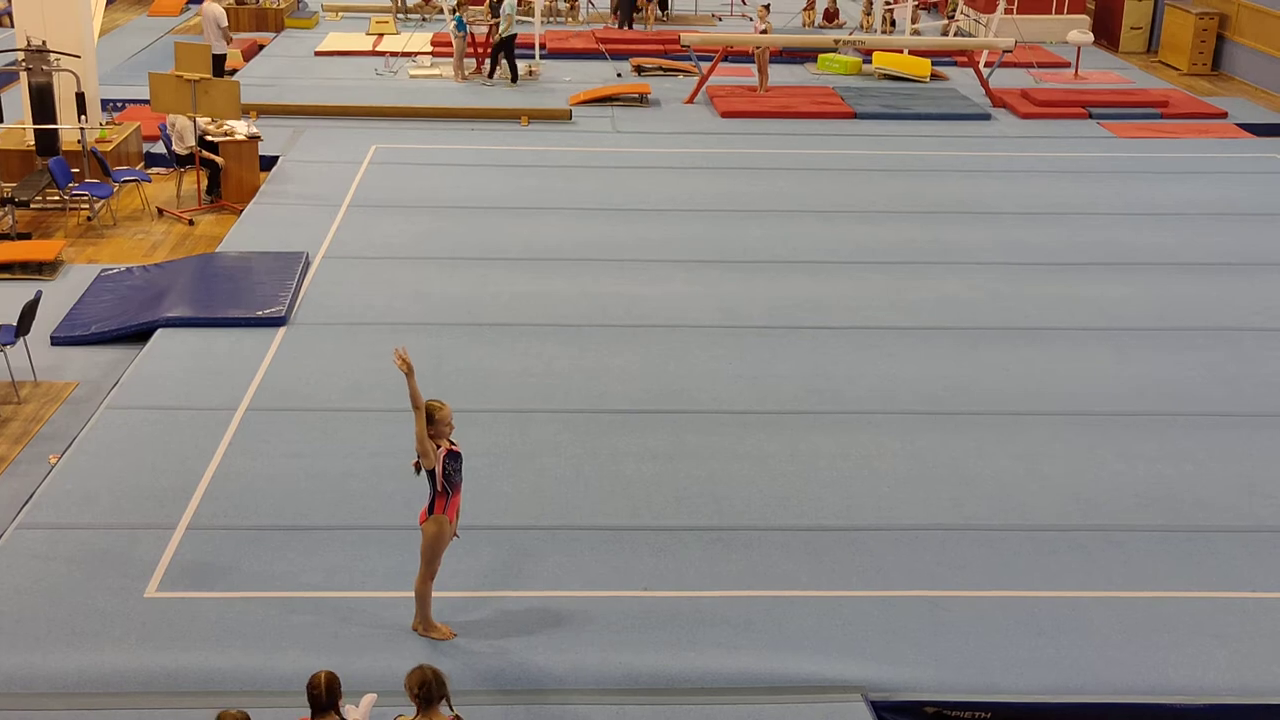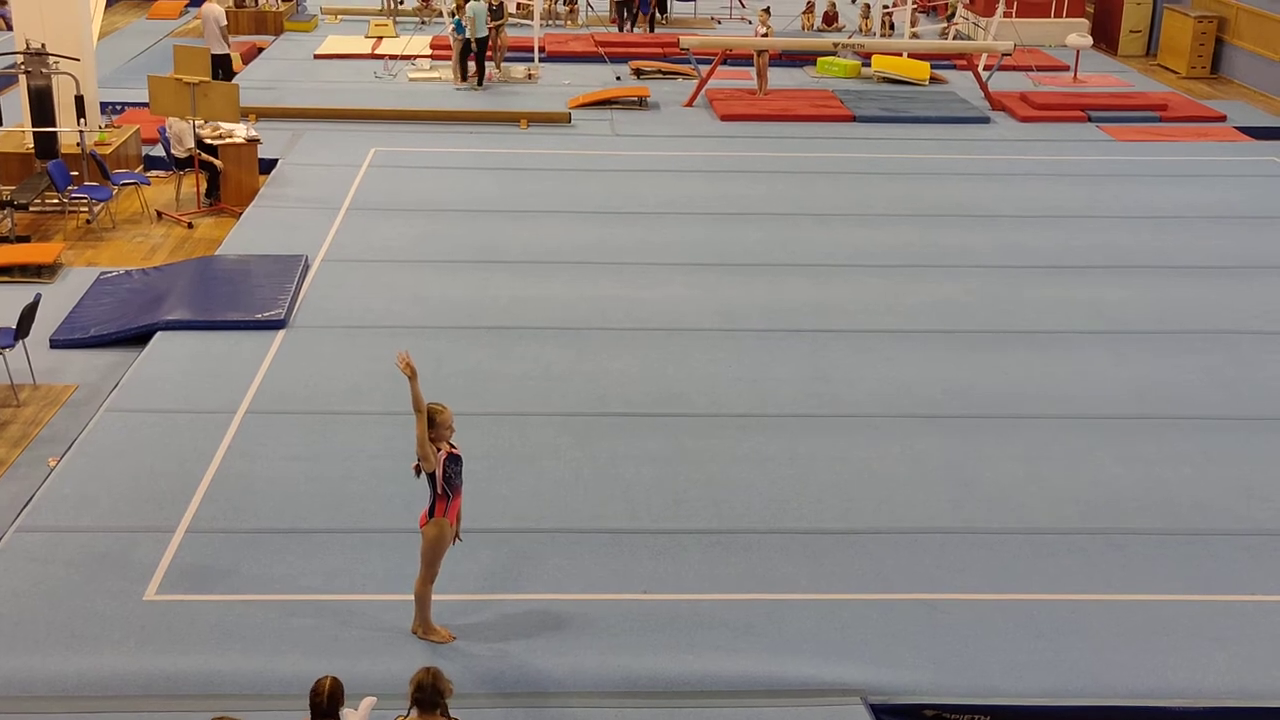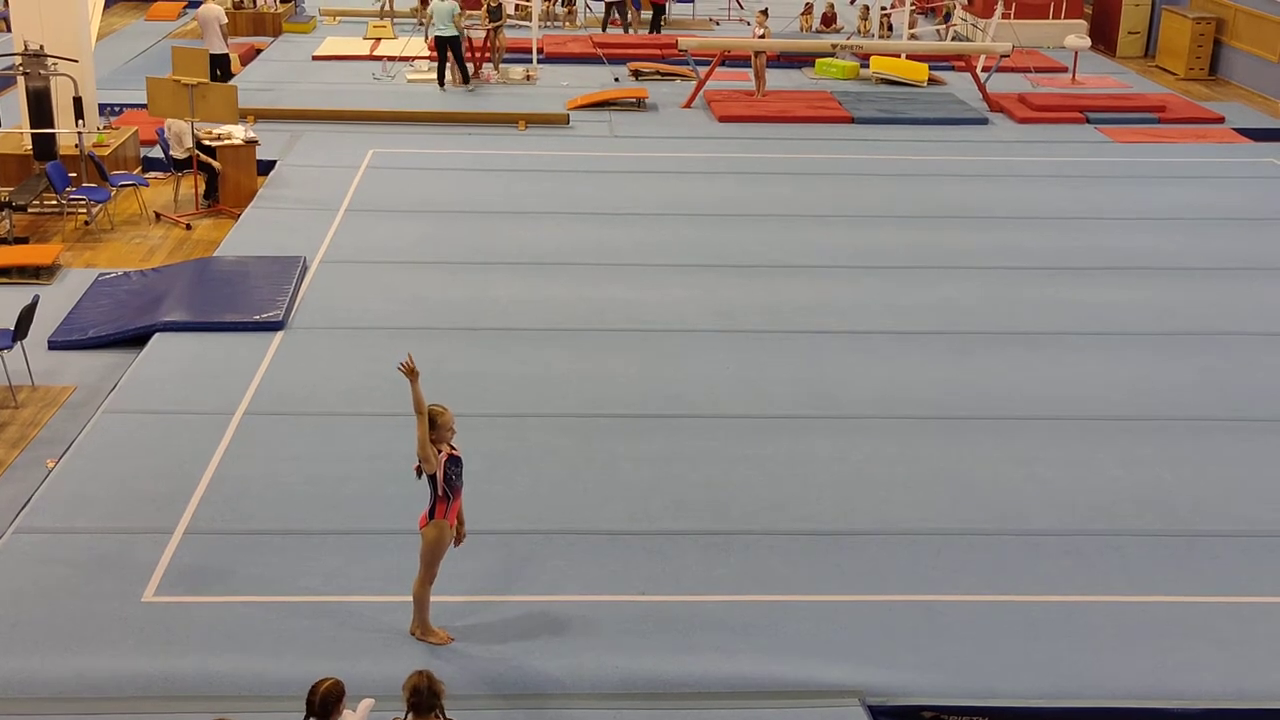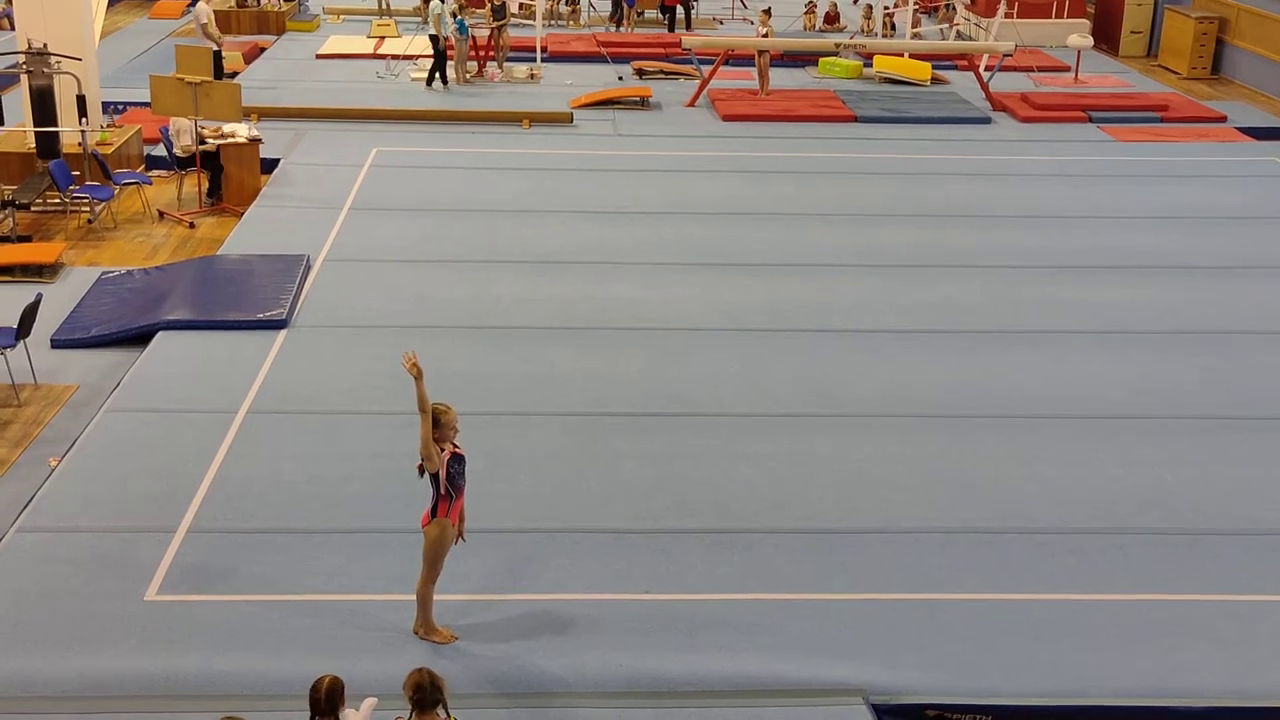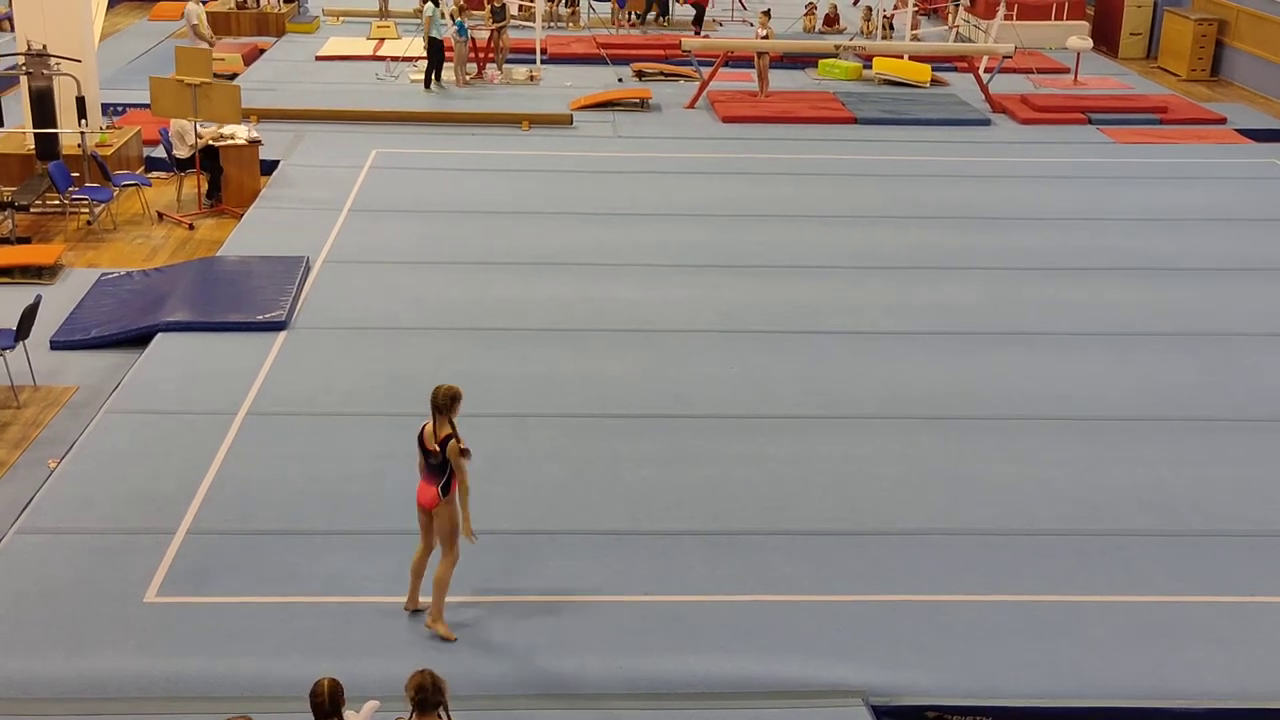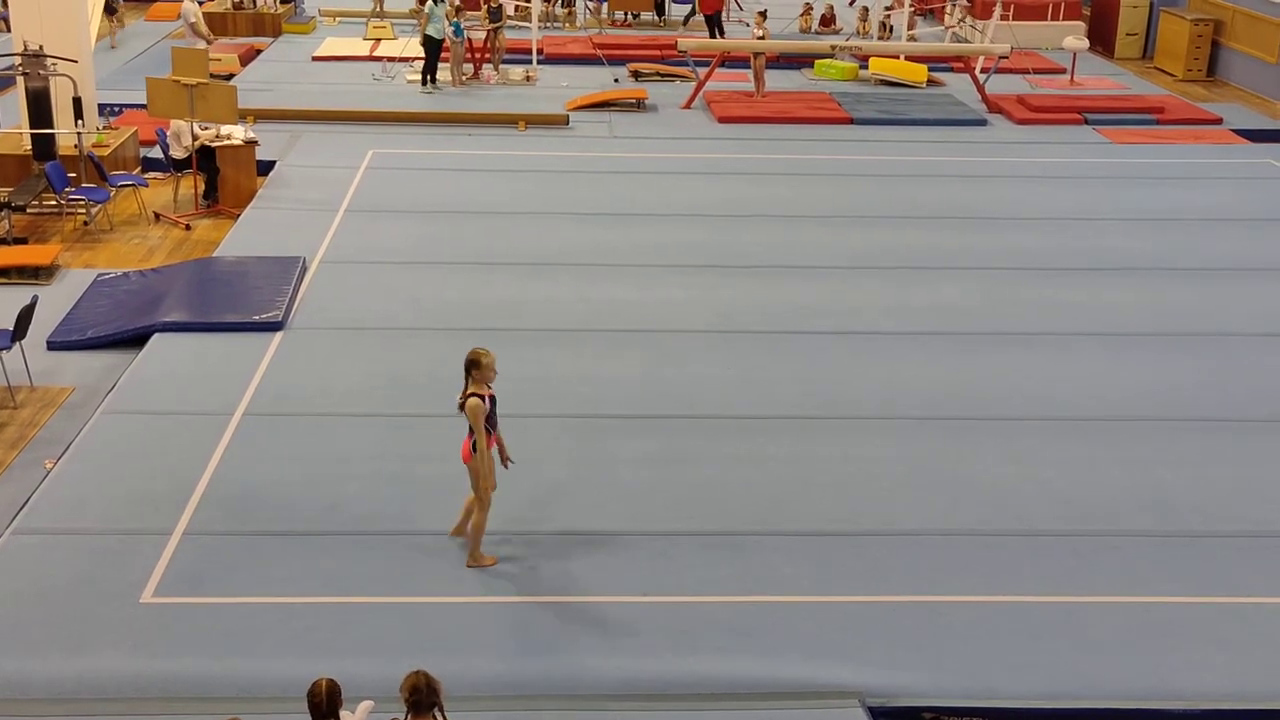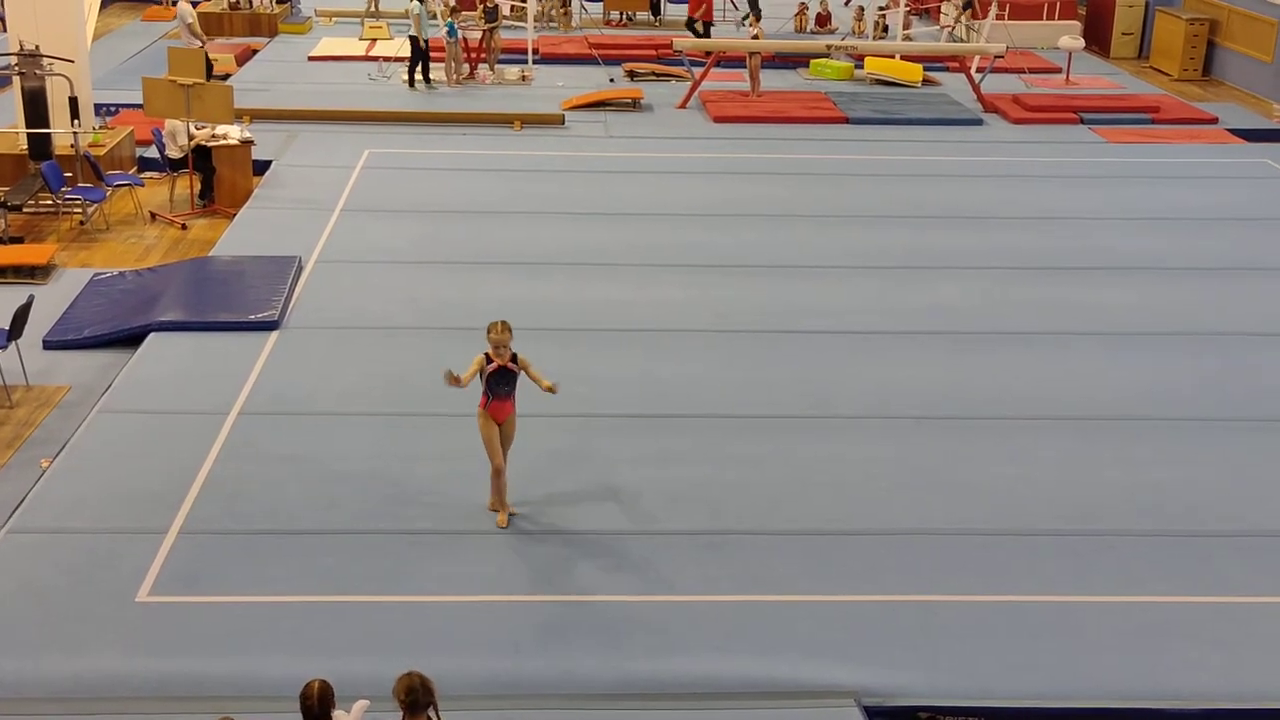
dt=0.7s
person 1, frame 1
left shoulder: (451, 446)
right shoulder: (429, 450)
right elbow: (418, 410)
left wrist: (455, 520)
right wrist: (410, 376)
left hip: (447, 516)
right hip: (436, 518)
left knee: (431, 570)
right knee: (428, 572)
left ankle: (421, 619)
right ankle: (425, 624)
person 1, frame 2
left shoulder: (451, 449)
right shoulder: (429, 453)
right elbow: (420, 413)
left wrist: (457, 521)
right wrist: (413, 379)
left hip: (447, 519)
right hip: (436, 521)
left knee: (430, 574)
right knee: (428, 574)
left ankle: (421, 622)
right ankle: (425, 627)
person 1, frame 3
left shoulder: (451, 451)
right shoulder: (429, 455)
right elbow: (421, 415)
left wrist: (460, 523)
right wrist: (414, 382)
left hip: (447, 521)
right hip: (435, 522)
left knee: (429, 575)
right knee: (426, 575)
left ankle: (419, 623)
right ankle: (423, 628)
person 1, frame 4
left shoulder: (455, 450)
right shoulder: (433, 455)
right elbow: (424, 414)
left wrist: (460, 520)
right wrist: (418, 379)
left hip: (450, 519)
right hip: (438, 521)
left knee: (433, 573)
right knee: (429, 575)
left ankle: (423, 622)
right ankle: (426, 628)
person 1, frame 5
left shoulder: (424, 430)
right shoulder: (455, 443)
right elbow: (462, 482)
right wrist: (466, 520)
left hip: (423, 492)
right hip: (442, 498)
left knee: (425, 546)
right knee: (450, 555)
left ankle: (412, 600)
right ankle: (435, 617)
person 1, frame 6
left shoulder: (487, 389)
right shoulder: (473, 403)
left elbow: (492, 424)
right elbow: (481, 440)
left wrist: (503, 447)
right wrist: (484, 478)
left hip: (480, 450)
right hip: (477, 453)
left knee: (482, 494)
right knee: (484, 502)
left ankle: (461, 526)
right ankle: (474, 557)
person 1, frame 7
left shoulder: (519, 361)
right shoulder: (482, 360)
left elbow: (539, 380)
right elbow: (466, 379)
left wrist: (549, 387)
right wrist: (458, 382)
left hip: (508, 414)
right hip: (487, 415)
left knee: (502, 461)
right knee: (498, 465)
left ankle: (496, 502)
right ankle: (501, 505)
